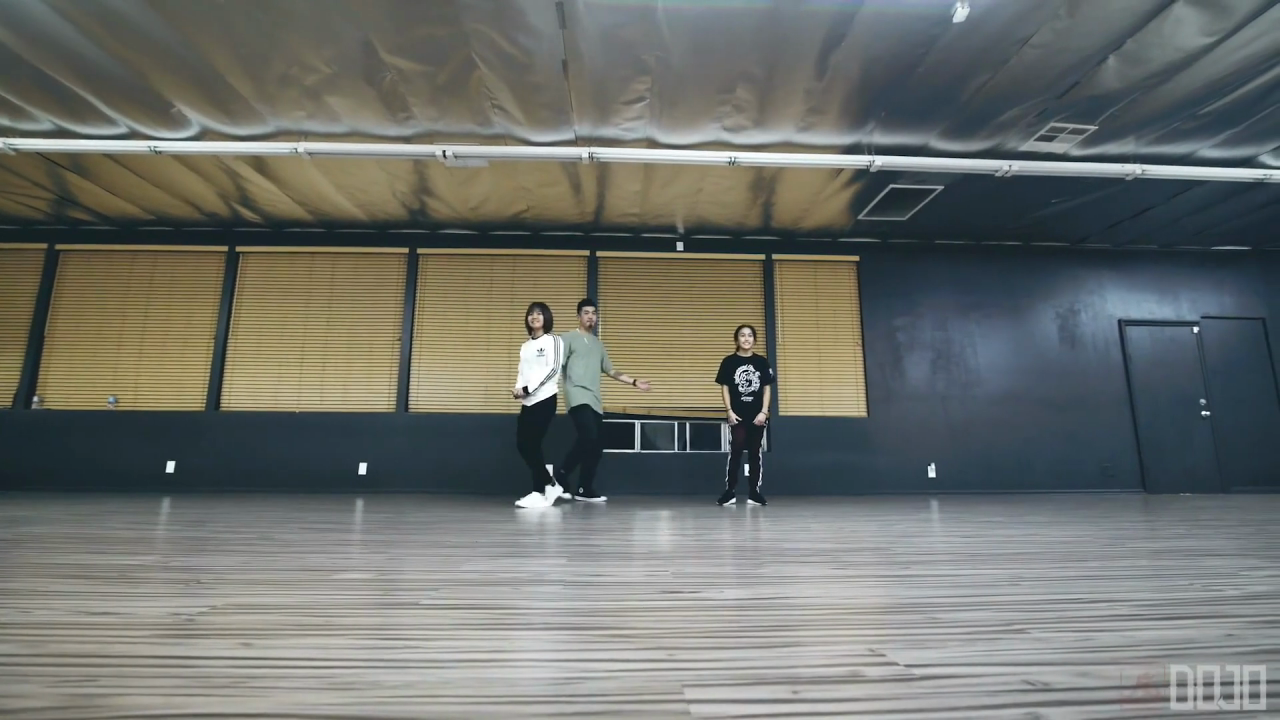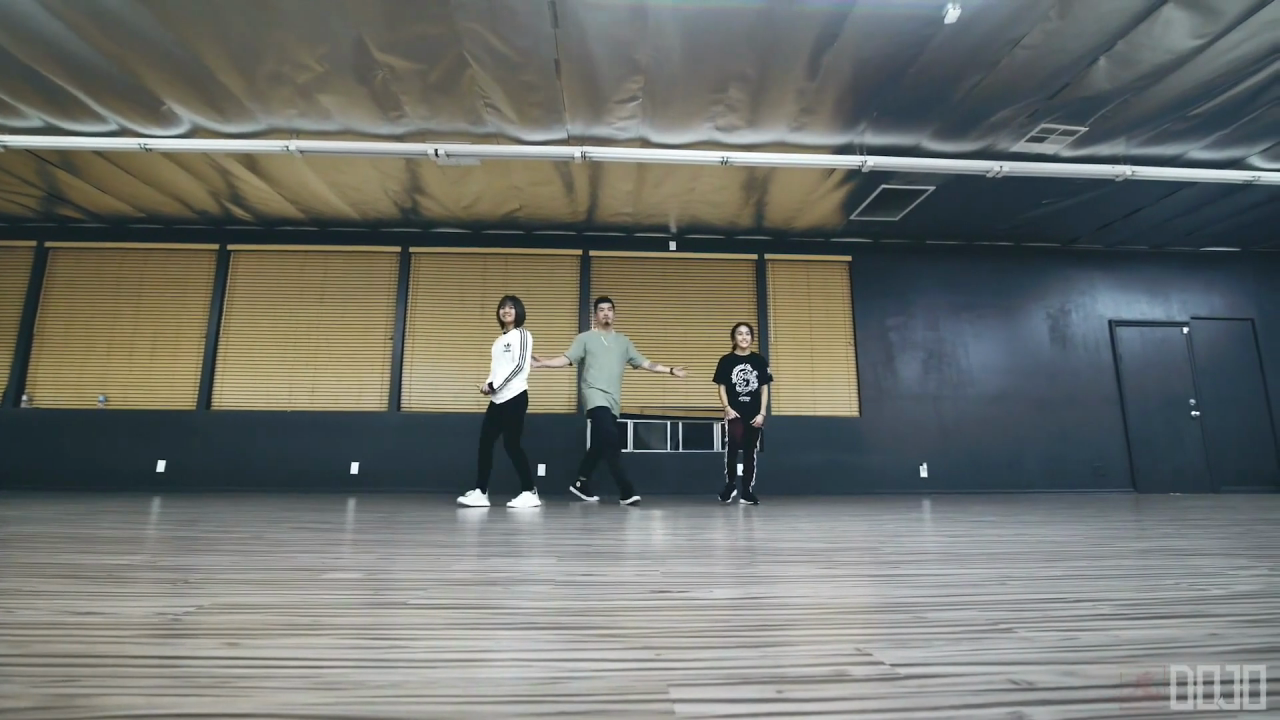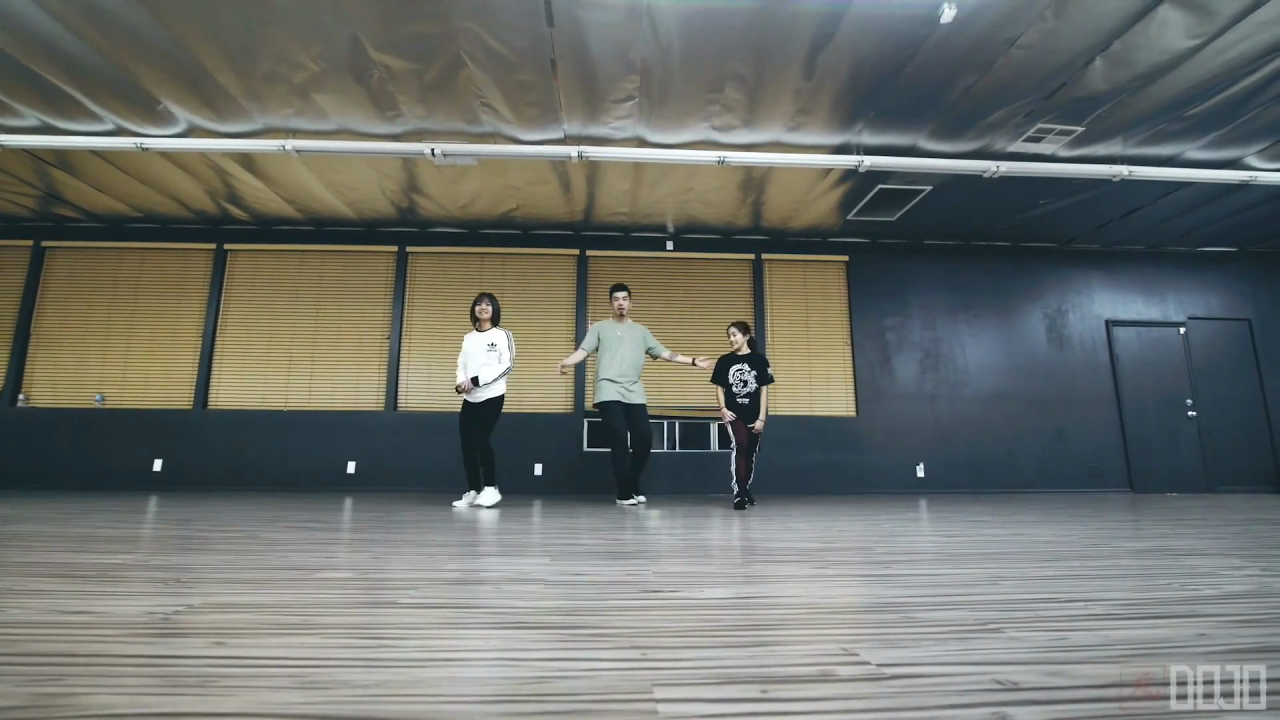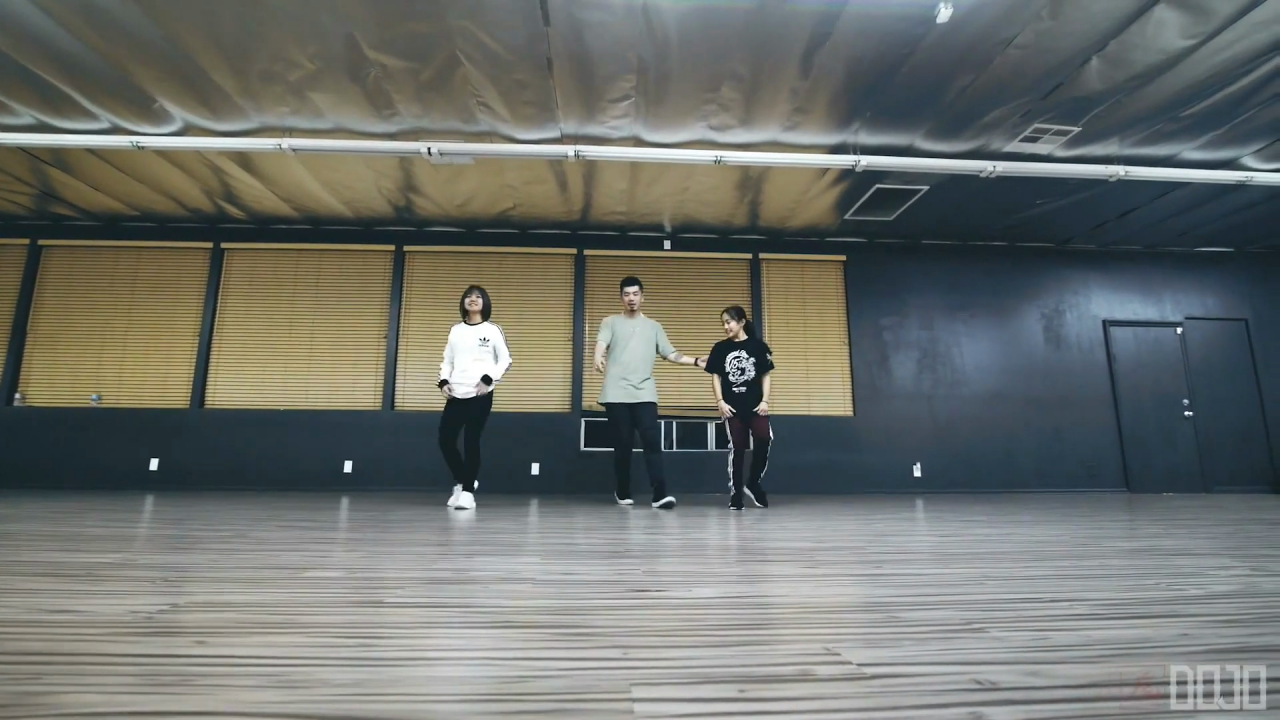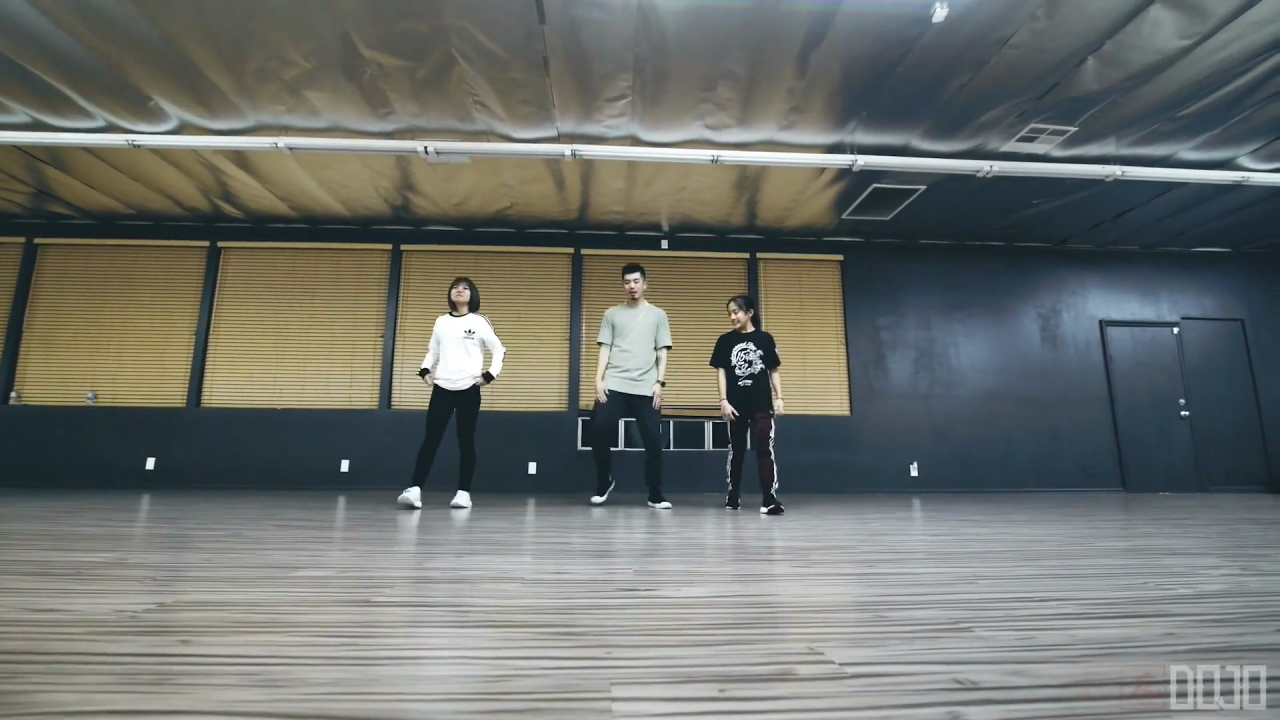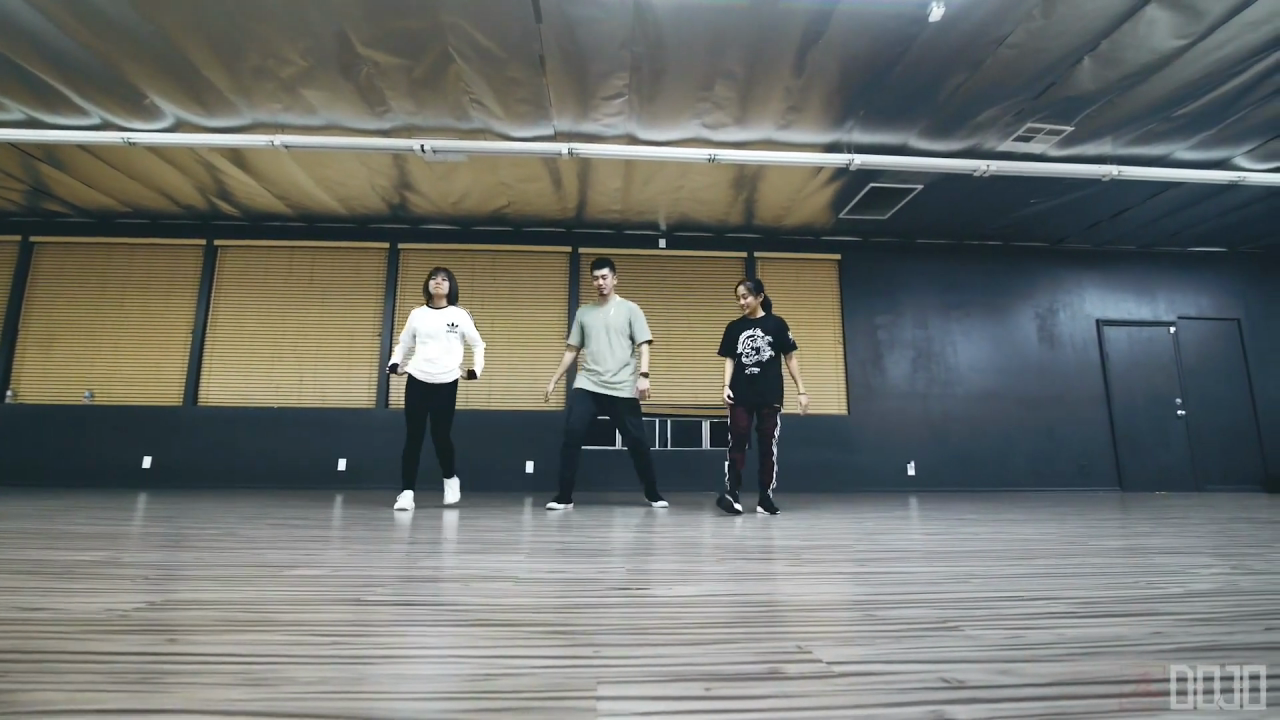
dt=0.3s
person 1, frame 1
left shoulder: (598, 345)
right shoulder: (569, 338)
left elbow: (611, 370)
left wrist: (634, 381)
left hip: (595, 401)
right hip: (577, 397)
left knee: (595, 444)
right knee: (589, 438)
left ankle: (583, 488)
right ankle: (561, 475)
person 1, frame 2
left shoulder: (623, 341)
right shoulder: (585, 338)
left elbow: (643, 363)
right elbow: (567, 359)
left wrist: (670, 371)
right wrist: (543, 363)
left hip: (612, 401)
right hip: (595, 397)
left knee: (601, 445)
right knee: (611, 441)
left ankle: (580, 483)
right ankle: (626, 490)
person 1, frame 3
left shoulder: (641, 331)
right shoulder: (599, 328)
left elbow: (663, 353)
right elbow: (583, 350)
left wrist: (693, 361)
right wrist: (568, 361)
left hip: (634, 393)
right hip: (608, 392)
left knee: (644, 439)
right knee: (618, 441)
left ankle: (633, 485)
right ankle: (624, 493)
person 1, frame 4
left shoulder: (654, 327)
right shoulder: (610, 322)
left elbow: (671, 354)
right elbow: (601, 344)
left wrist: (697, 361)
right wrist: (598, 358)
left hip: (644, 393)
right hip: (616, 393)
left knee: (652, 440)
right knee: (622, 444)
left ankle: (660, 493)
right ankle: (622, 492)
person 1, frame 5
left shoulder: (657, 315)
right shoulder: (612, 314)
left elbow: (662, 351)
right elbow: (605, 349)
left wrist: (660, 382)
right wrist: (599, 380)
left hip: (646, 388)
right hip: (615, 385)
left knee: (652, 440)
right knee: (600, 432)
left ankle: (655, 494)
right ankle: (604, 481)
person 1, frame 6
left shoulder: (630, 309)
right shoulder: (583, 313)
left elbow: (644, 344)
right elbow: (572, 349)
left wrist: (643, 375)
right wrist: (554, 380)
left hip: (623, 388)
right hip: (588, 385)
left knee: (637, 441)
right knee: (572, 435)
left ankle: (652, 492)
right ankle: (564, 495)
person 2, frame 1
left shoulder: (552, 340)
right shoulder: (525, 346)
left elbow: (553, 369)
right elbow: (522, 372)
left wrist: (527, 389)
right wrist: (518, 389)
left hip: (545, 400)
right hip: (529, 402)
left knee: (531, 443)
right knee: (523, 445)
left ankle: (538, 493)
right ankle: (549, 485)
person 2, frame 2
left shoulder: (522, 335)
right shoulder: (499, 341)
left elbow: (519, 366)
left wrist: (492, 386)
right wrist: (488, 385)
left hip: (515, 397)
right hip: (498, 399)
left knee: (511, 444)
right knee: (485, 443)
left ankle: (529, 492)
right ankle: (480, 492)
person 2, frame 3
left shoulder: (502, 335)
right shoulder: (468, 338)
left elbow: (506, 366)
right elbow: (461, 366)
left wrist: (476, 381)
right wrist: (460, 384)
left hip: (492, 397)
right hip: (470, 399)
left knee: (481, 440)
right knee: (467, 443)
left ankle: (490, 488)
right ankle: (474, 491)
person 2, frame 4
left shoulder: (493, 330)
right shoulder: (455, 330)
left elbow: (506, 360)
right elbow: (447, 361)
left wrist: (488, 379)
right wrist: (444, 381)
left hip: (480, 395)
right hip: (456, 395)
left knee: (471, 441)
right knee: (445, 439)
left ankle: (467, 492)
right ankle: (462, 483)
person 2, frame 5
left shoulder: (480, 322)
right shoulder: (441, 322)
left elbow: (498, 350)
right elbow: (433, 352)
left wrist: (490, 374)
right wrist: (425, 370)
left hip: (469, 389)
right hip: (442, 387)
left knee: (465, 440)
right knee: (431, 437)
left ankle: (464, 492)
right ankle: (415, 489)
person 2, frame 6
left shoulder: (460, 315)
right shoulder: (417, 314)
left elbow: (478, 344)
right elbow: (403, 344)
left wrist: (475, 371)
right wrist: (394, 365)
left hip: (447, 383)
right hip: (417, 381)
left knee: (440, 436)
right knee: (413, 436)
left ankle: (450, 478)
right ankle: (407, 492)
person 3, frame 1
left shoulder: (762, 362)
right shoulder: (729, 361)
left elbow: (767, 389)
right elbow: (725, 388)
left wrist: (764, 412)
right wrist: (729, 411)
left hip: (757, 414)
right hip: (737, 414)
left knee: (755, 452)
right knee: (736, 450)
left ankle: (754, 492)
right ankle: (730, 491)
person 3, frame 2
left shoulder: (759, 360)
right shoulder: (726, 360)
left elbow: (764, 388)
right elbow: (721, 387)
left wrist: (762, 413)
right wrist: (726, 407)
left hip: (754, 414)
right hip: (734, 412)
left knee: (750, 452)
right knee: (733, 444)
left ankle: (747, 491)
right ankle: (730, 484)
person 3, frame 3
left shoulder: (759, 360)
right shoulder: (724, 361)
left elbow: (764, 390)
right elbow: (719, 388)
left wrist: (762, 417)
right wrist: (723, 409)
left hip: (754, 415)
right hip: (734, 414)
left knee: (750, 453)
right knee: (739, 446)
left ankle: (744, 490)
right ankle: (739, 494)
person 3, frame 4
left shoulder: (758, 345)
right shoulder: (720, 348)
left elbow: (765, 376)
right elbow: (716, 377)
left wrist: (765, 400)
right wrist: (720, 401)
left hip: (755, 405)
right hip: (732, 407)
left knee: (764, 440)
right knee: (736, 447)
left ankle: (753, 483)
right ankle: (736, 494)
person 3, frame 5
left shoulder: (765, 339)
right shoulder: (725, 340)
left elbow: (774, 371)
right elbow: (721, 372)
left wrist: (778, 397)
right wrist: (724, 400)
left hip: (762, 402)
right hip: (736, 403)
left knee: (764, 446)
right knee: (737, 448)
left ankle: (769, 497)
right ankle: (734, 492)
person 3, frame 6
left shoulder: (777, 324)
right shoulder: (734, 327)
left elbow: (789, 358)
right elbow: (729, 360)
left wrist: (801, 390)
right wrist: (726, 386)
left hip: (770, 393)
right hip: (741, 393)
left knee: (768, 444)
right knee: (738, 437)
left ankle: (766, 498)
right ankle: (732, 491)
